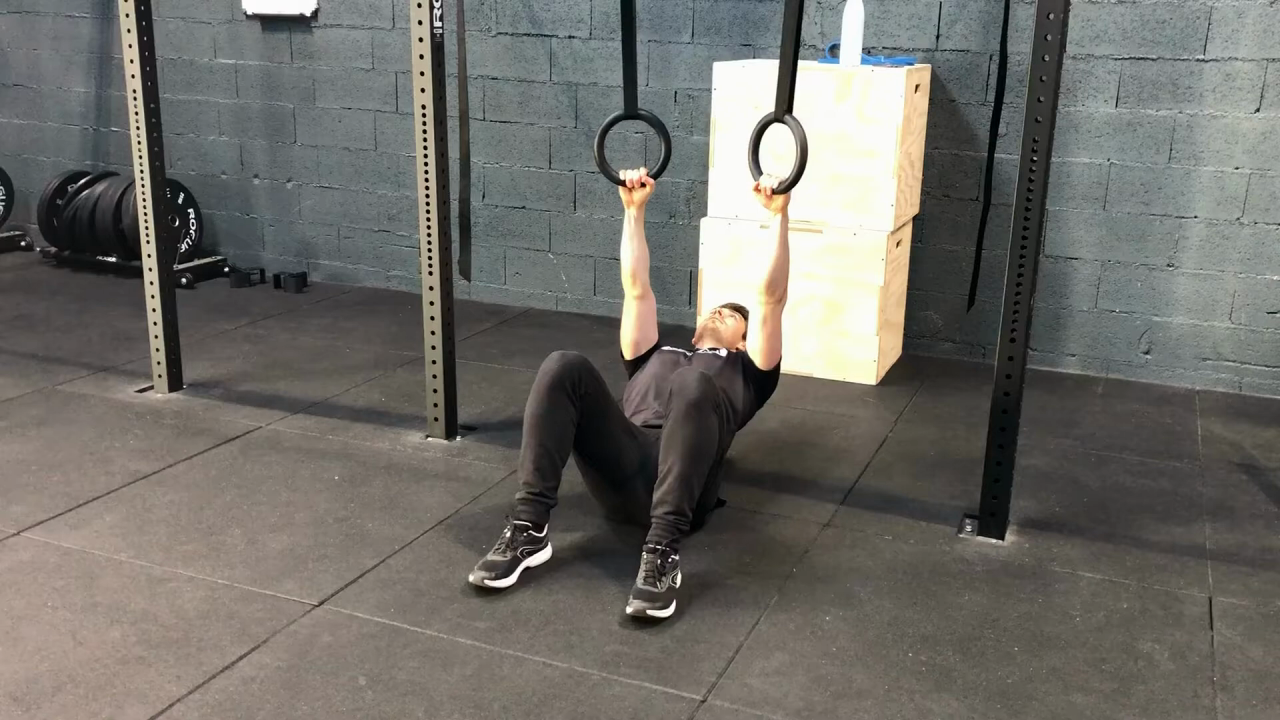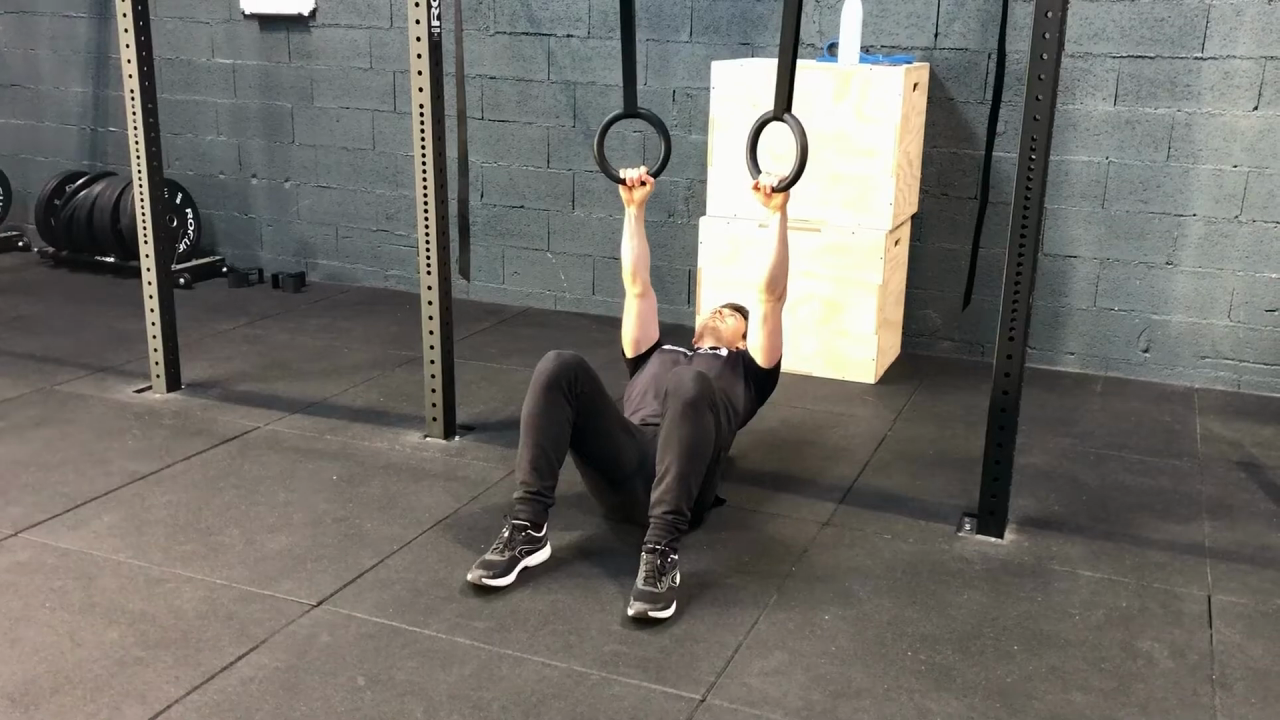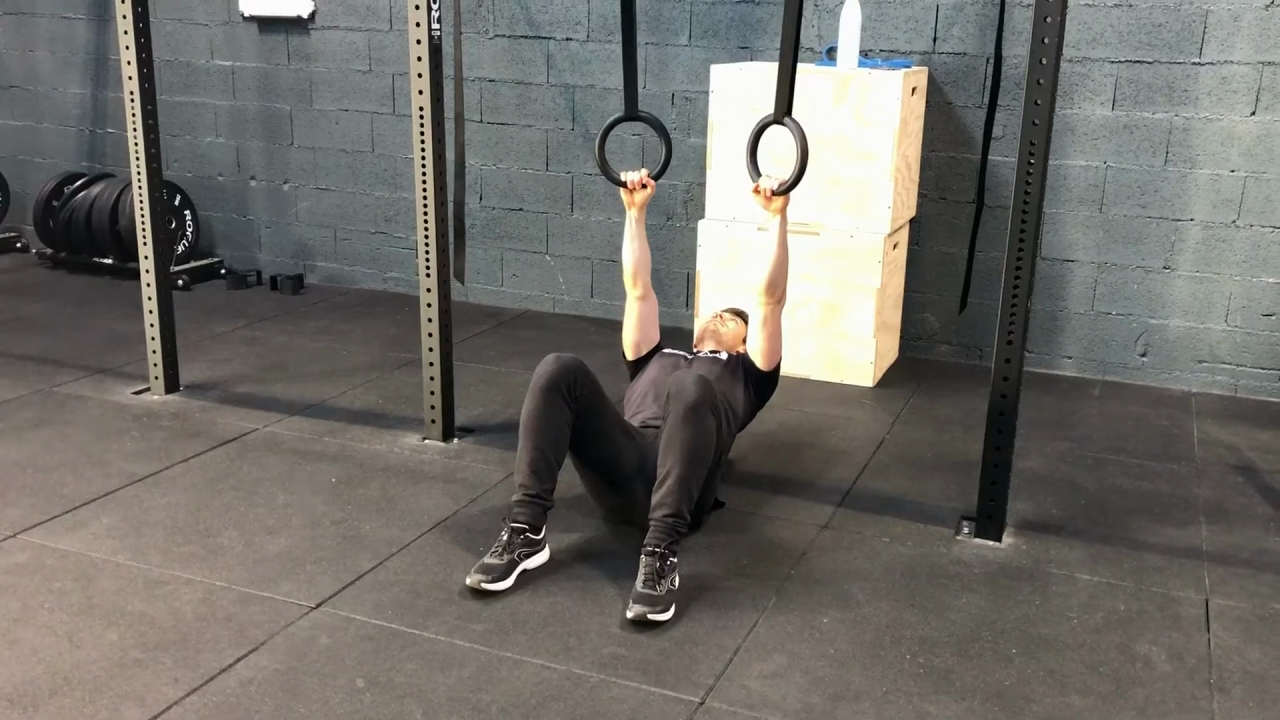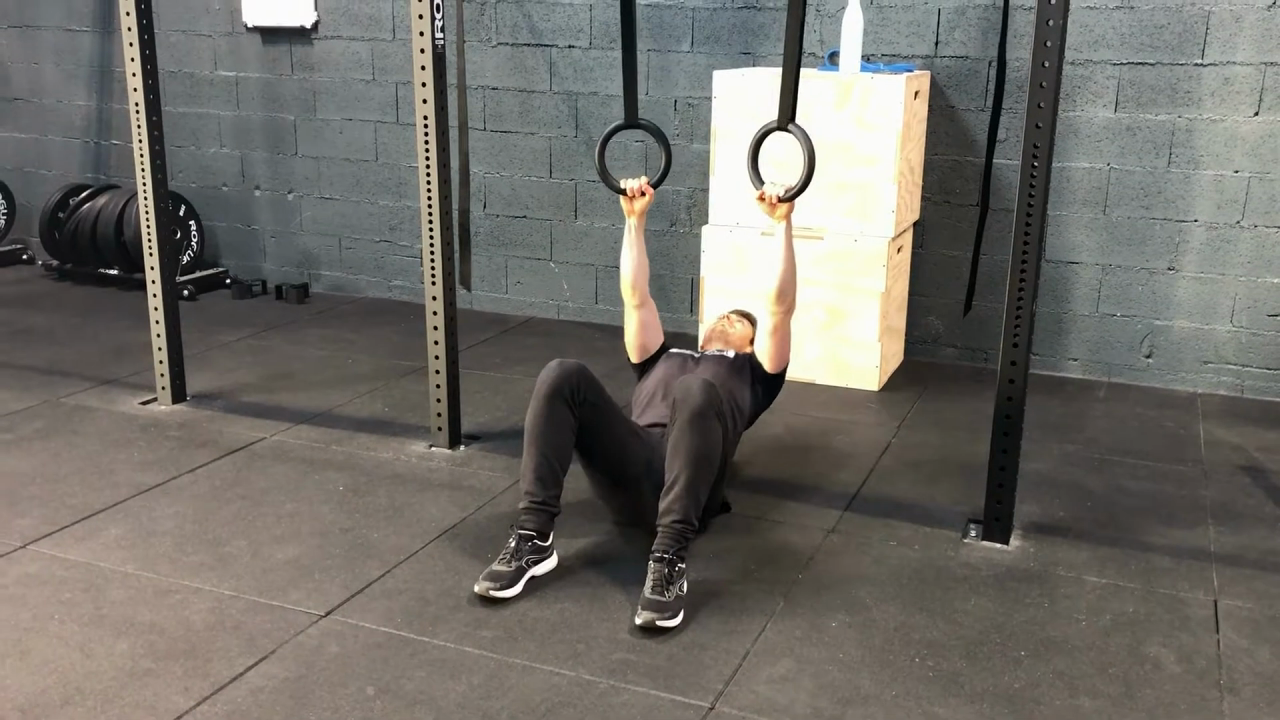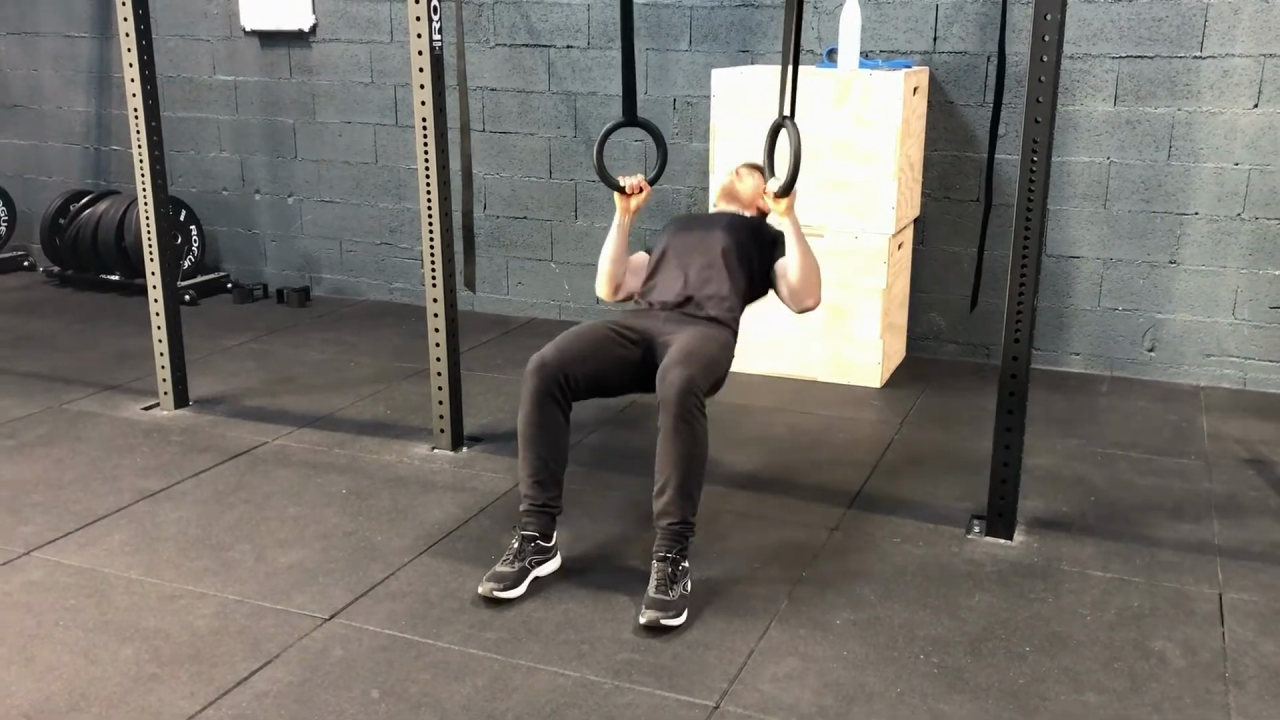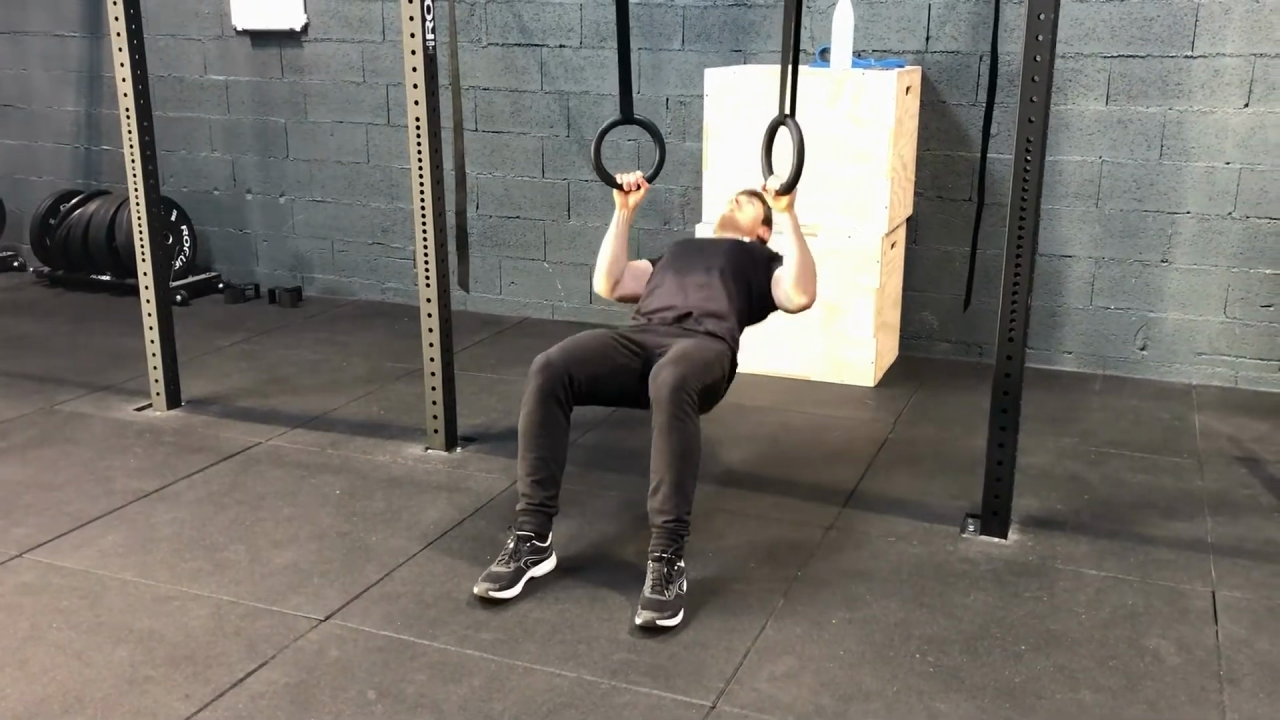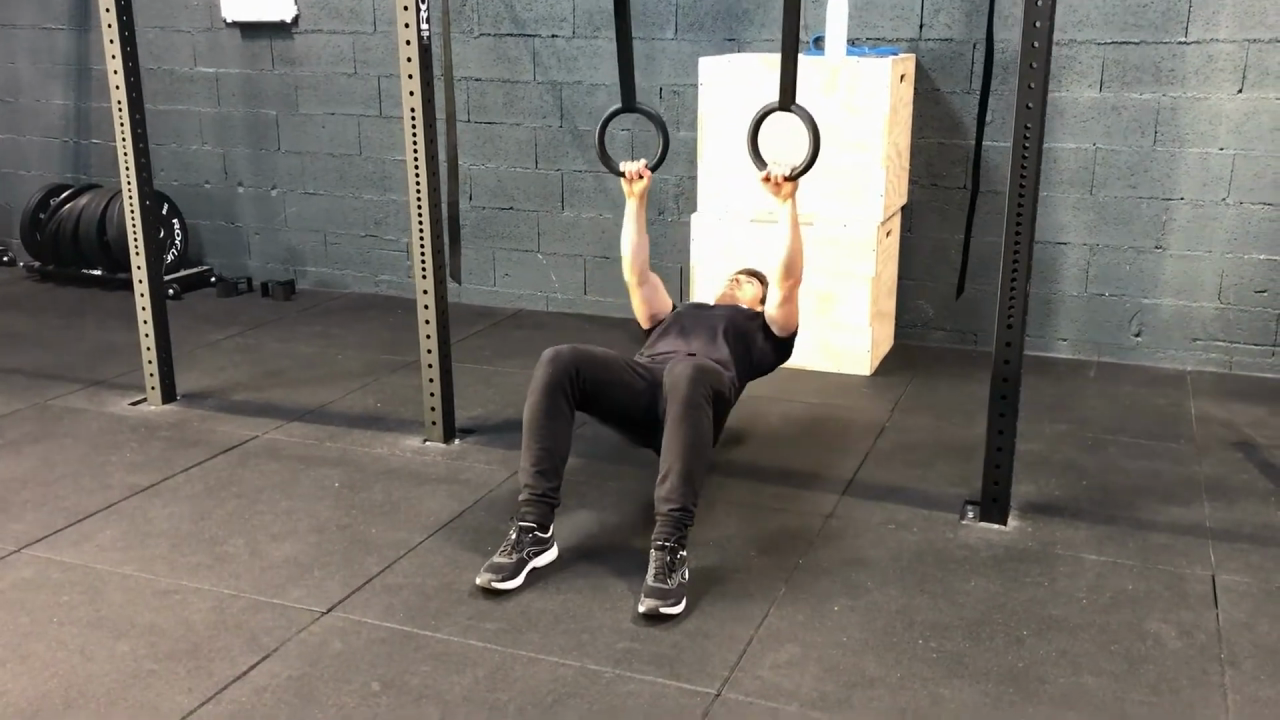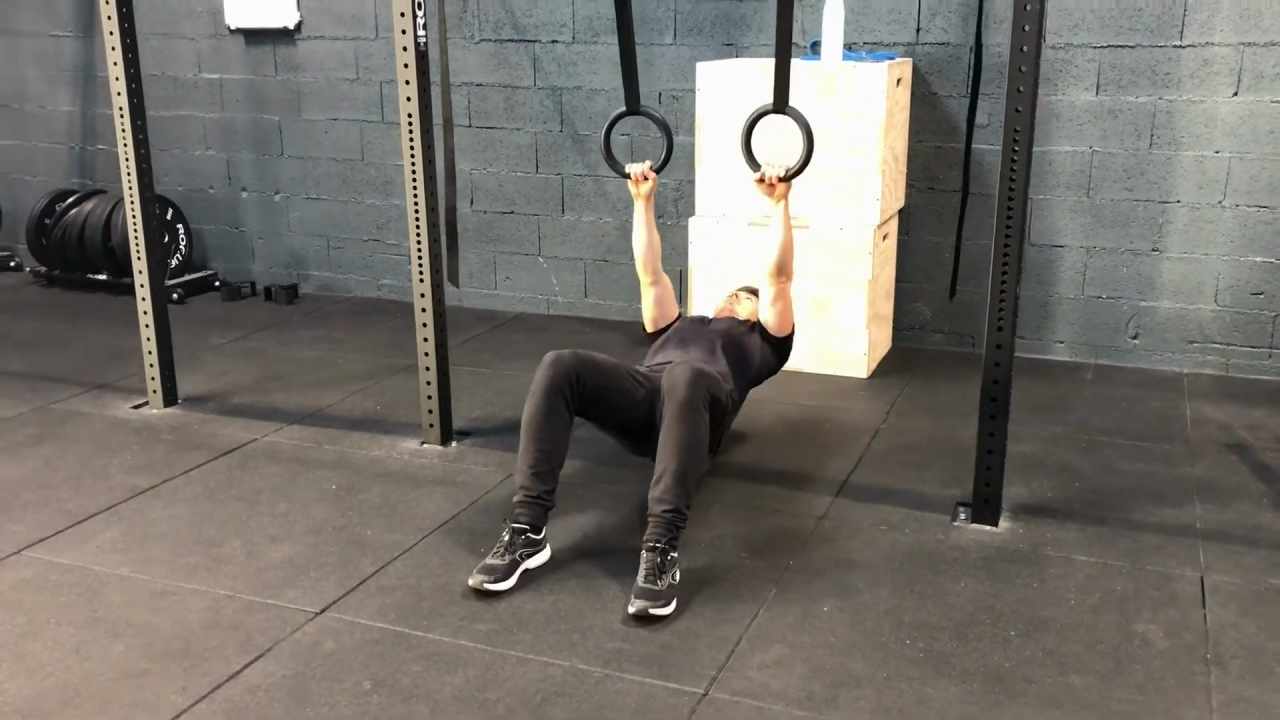
dt=0.5s
person 1, frame 1
left shoulder: (745, 371)
right shoulder: (655, 356)
left elbow: (770, 299)
right elbow: (636, 290)
left wrist: (777, 214)
right wrist: (634, 209)
left hip: (683, 476)
right hip: (621, 468)
left knee: (693, 384)
right knee: (563, 367)
left ankle: (662, 551)
right ankle: (528, 528)
person 1, frame 2
left shoulder: (746, 369)
right shoulder: (656, 356)
left elbow: (770, 297)
right elbow: (638, 286)
left wrist: (776, 213)
right wrist: (634, 208)
left hip: (680, 471)
right hip: (621, 468)
left knee: (688, 383)
right knee: (559, 367)
left ankle: (661, 551)
right ankle: (527, 527)
person 1, frame 3
left shoulder: (746, 373)
right shoulder: (656, 358)
left elbow: (769, 300)
right elbow: (638, 289)
left wrist: (777, 216)
right wrist: (636, 210)
left hip: (681, 472)
right hip: (620, 469)
left knee: (692, 388)
right knee: (558, 371)
left ankle: (660, 553)
right ankle: (525, 530)
person 1, frame 4
left shoulder: (752, 373)
right shoulder: (664, 357)
left elbow: (779, 310)
right elbow: (636, 298)
left wrist: (781, 223)
right wrist: (635, 218)
left hip: (686, 470)
right hip: (629, 469)
left knee: (694, 391)
right knee: (562, 376)
left ankle: (668, 561)
right ankle: (533, 537)
person 1, frame 5
left shoulder: (765, 239)
right shoulder: (678, 227)
left elbow: (806, 299)
right elbow: (609, 287)
left wrist: (786, 216)
right wrist: (625, 214)
left hip: (703, 331)
right hip: (640, 325)
left knee: (679, 385)
right knee: (545, 370)
left ankle: (671, 559)
right ankle: (537, 538)
person 1, frame 6
left shoulder: (764, 262)
right shoulder: (677, 250)
left elbow: (800, 297)
right elbow: (607, 284)
left wrist: (786, 215)
right wrist: (625, 212)
left hip: (704, 344)
right hip: (641, 337)
left knee: (671, 384)
right knee: (549, 370)
left ankle: (666, 558)
right ankle: (532, 537)
person 1, frame 7
left shoulder: (763, 332)
right shoulder: (677, 314)
left elbow: (788, 281)
right elbow: (635, 273)
left wrist: (786, 203)
right wrist: (635, 199)
left hip: (701, 385)
right hip: (642, 382)
left knee: (686, 376)
right knee: (556, 364)
left ankle: (669, 548)
right ankle: (534, 528)
person 1, frame 8
left shoulder: (763, 341)
right shoulder: (679, 326)
left elbow: (778, 281)
right elbow: (651, 274)
left wrist: (779, 204)
right wrist: (644, 200)
left hip: (700, 399)
right hip: (643, 394)
left knee: (684, 379)
right knee: (558, 367)
left ankle: (660, 550)
right ankle: (527, 530)
